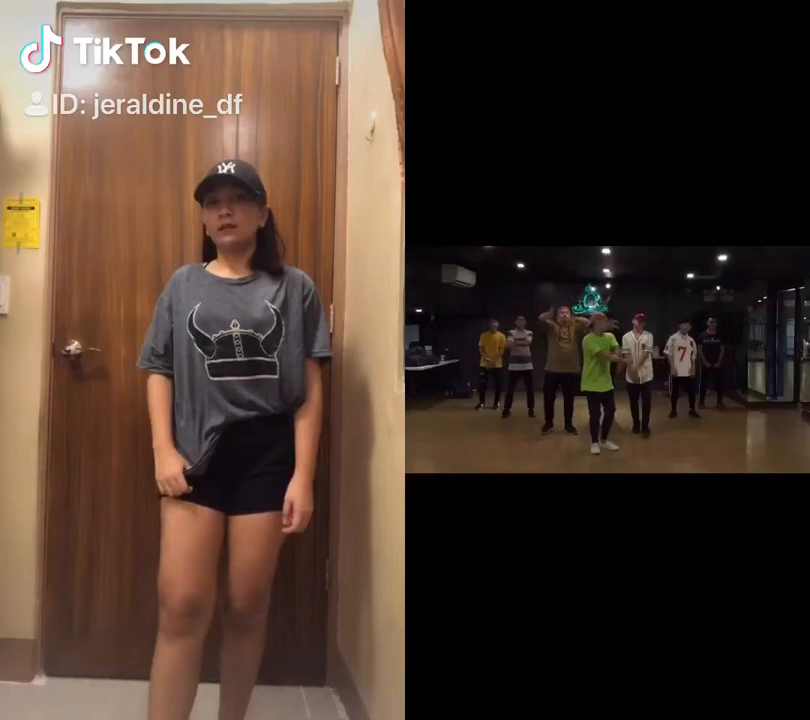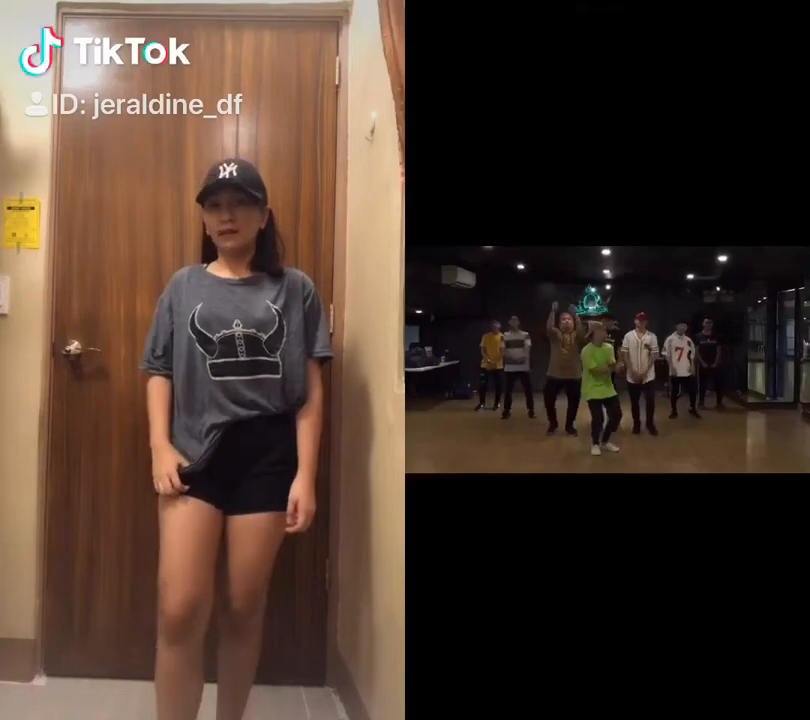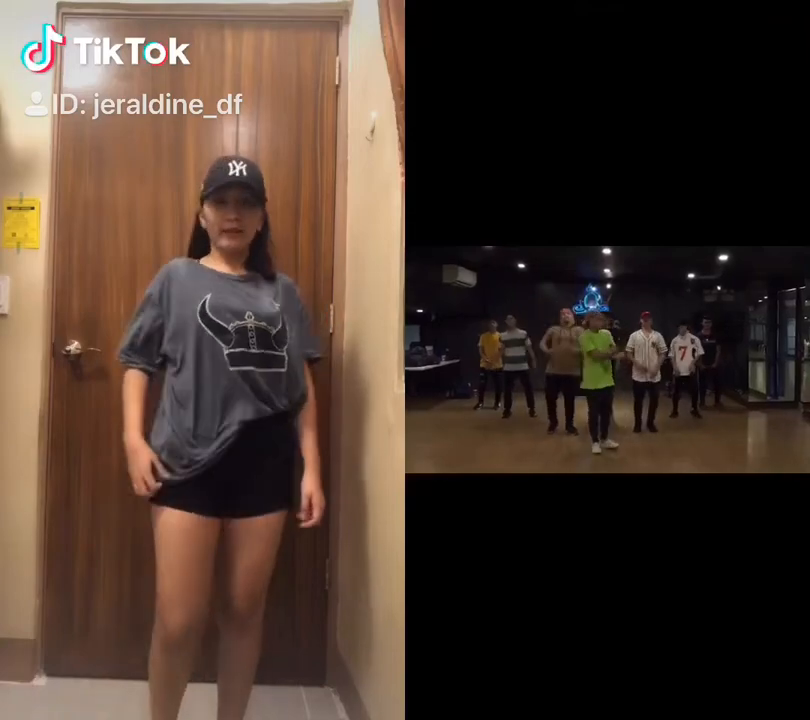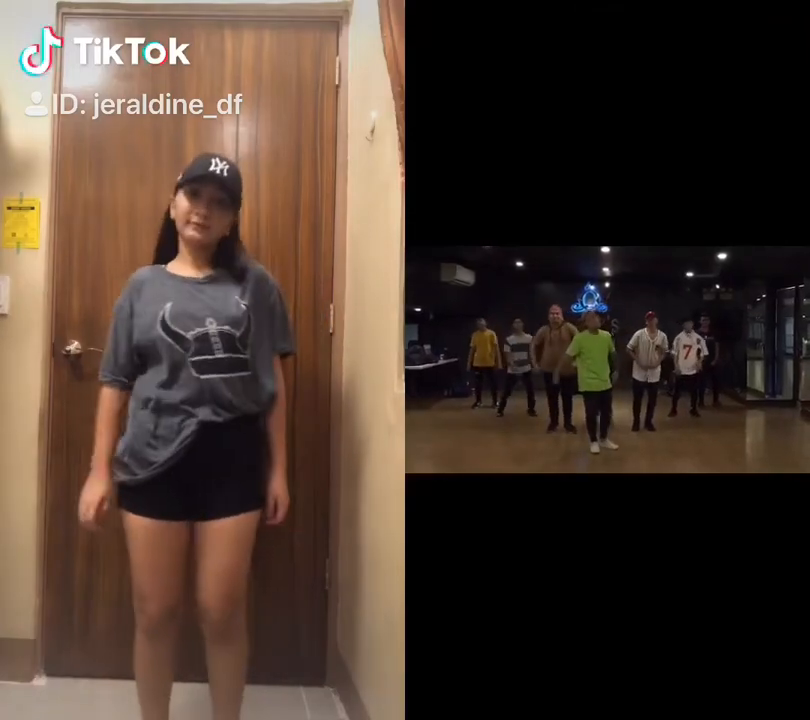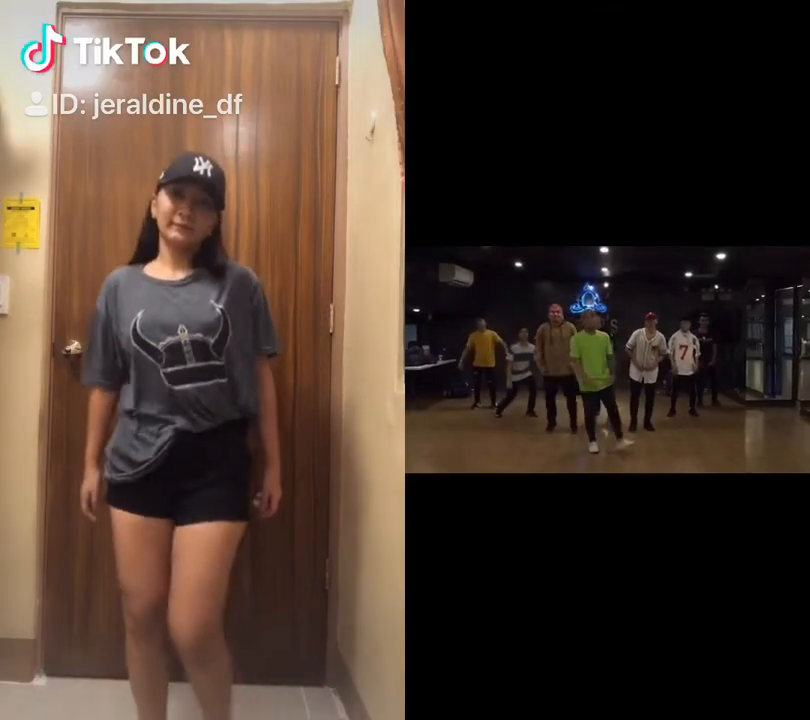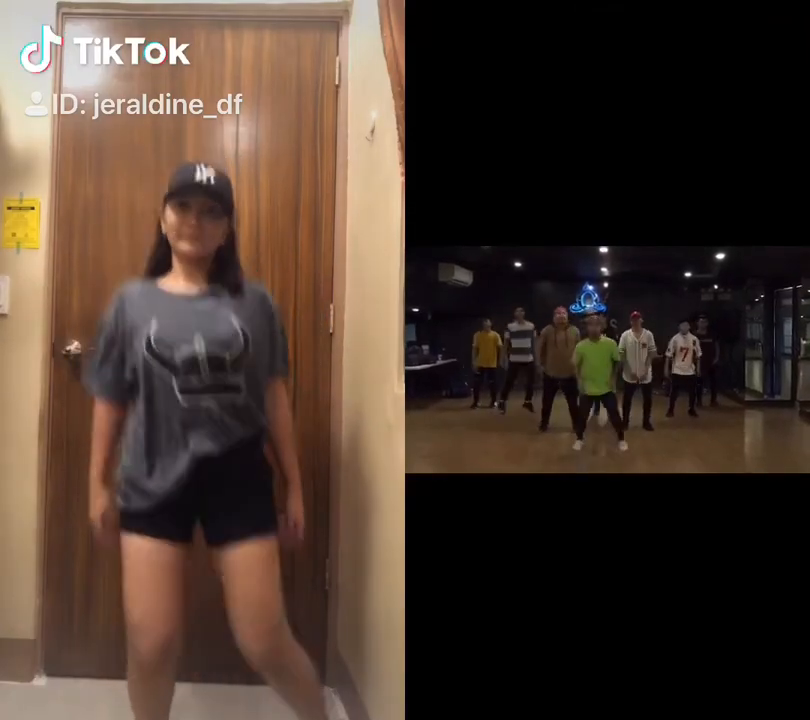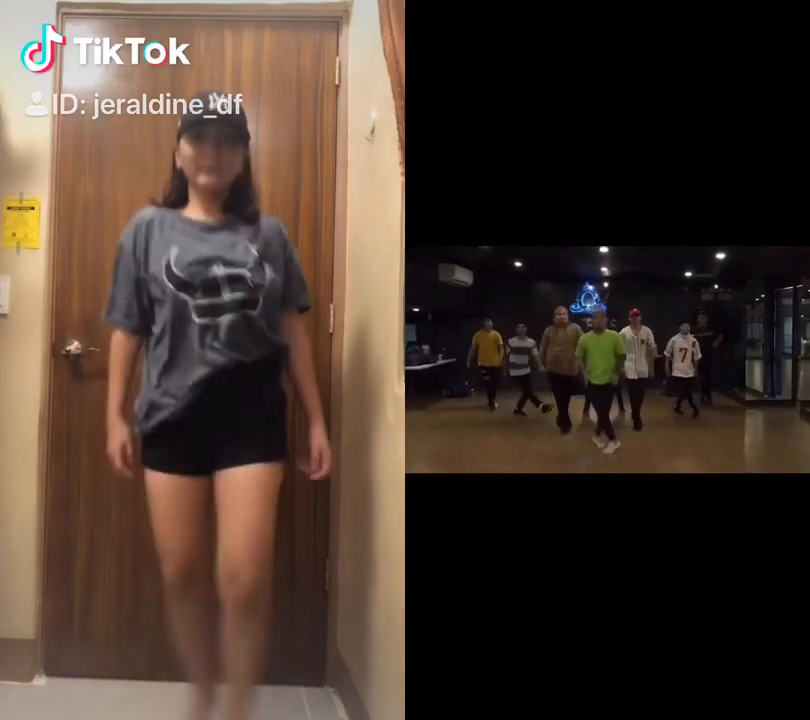
dt=0.4s
person 1, frame 1
left shoulder: (295, 288)
right shoulder: (183, 285)
left elbow: (310, 387)
right elbow: (159, 372)
left wrist: (303, 475)
right wrist: (163, 450)
left hip: (267, 457)
right hip: (196, 455)
left knee: (247, 607)
right knee: (181, 606)
person 1, frame 2
left shoulder: (295, 289)
right shoulder: (184, 285)
left elbow: (310, 388)
right elbow: (159, 371)
left wrist: (307, 473)
right wrist: (160, 445)
left hip: (267, 458)
right hip: (195, 455)
left knee: (244, 609)
right knee: (180, 610)
person 1, frame 3
left shoulder: (282, 290)
right shoulder: (176, 278)
left elbow: (302, 383)
right elbow: (135, 365)
left wrist: (312, 468)
right wrist: (134, 442)
left hip: (265, 461)
right hip: (188, 460)
left knee: (245, 609)
right knee: (178, 621)
person 1, frame 4
left shoulder: (256, 285)
right shoulder: (143, 286)
left elbow: (275, 382)
right elbow: (116, 384)
left wrist: (279, 468)
right wrist: (99, 471)
left hip: (232, 459)
right hip: (154, 461)
left knee: (222, 613)
right knee: (156, 613)
person 1, frame 5
left shoulder: (238, 285)
right shoulder: (121, 286)
left elbow: (261, 377)
right elbow: (104, 383)
left wrist: (273, 464)
right wrist: (92, 464)
left hip: (216, 463)
right hip: (140, 462)
left knee: (194, 628)
right knee: (142, 615)
person 1, frame 6
left shoulder: (252, 302)
right shoulder: (133, 300)
left elbow: (276, 398)
right elbow: (110, 398)
left wrist: (294, 486)
right wrist: (98, 482)
left hip: (238, 479)
right hip: (154, 483)
left knee: (266, 645)
right knee: (150, 645)
person 1, frame 7
left shoulder: (268, 235)
right shoulder: (147, 229)
left elbow: (294, 329)
right elbow: (126, 331)
left wrist: (317, 421)
right wrist: (114, 417)
left hip: (250, 414)
right hip: (173, 413)
left knee: (244, 579)
right knee: (180, 577)
